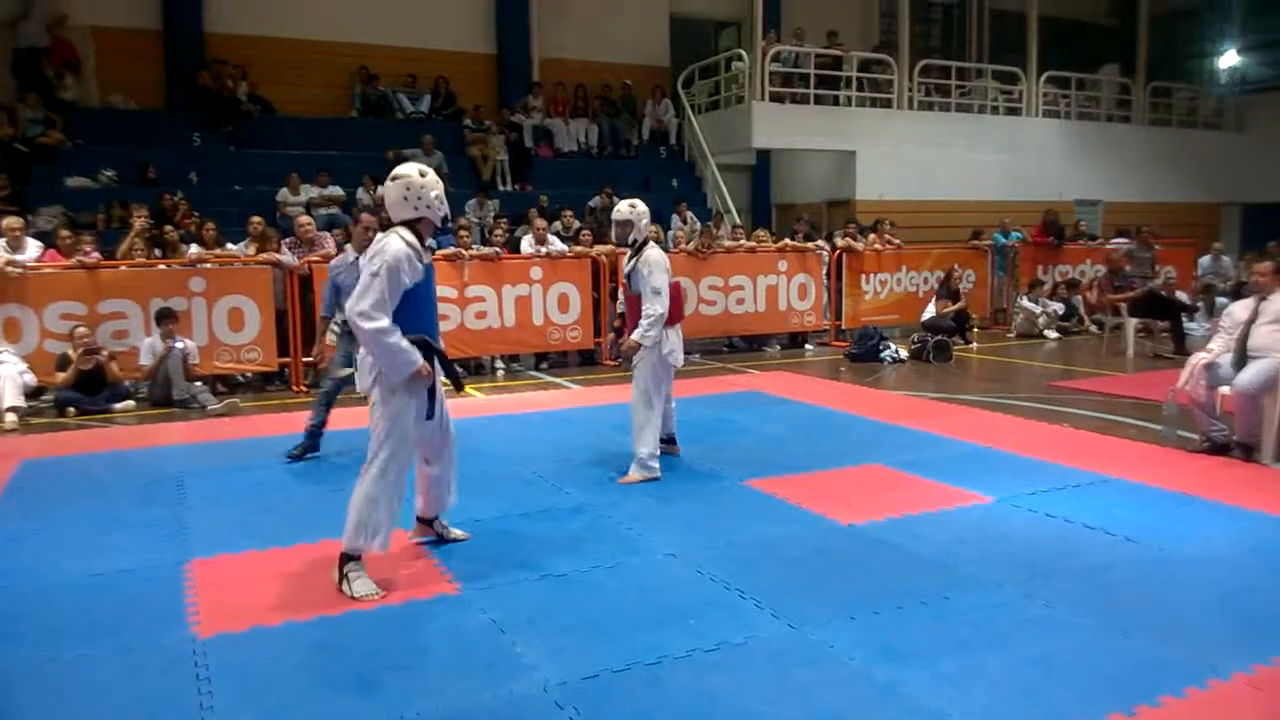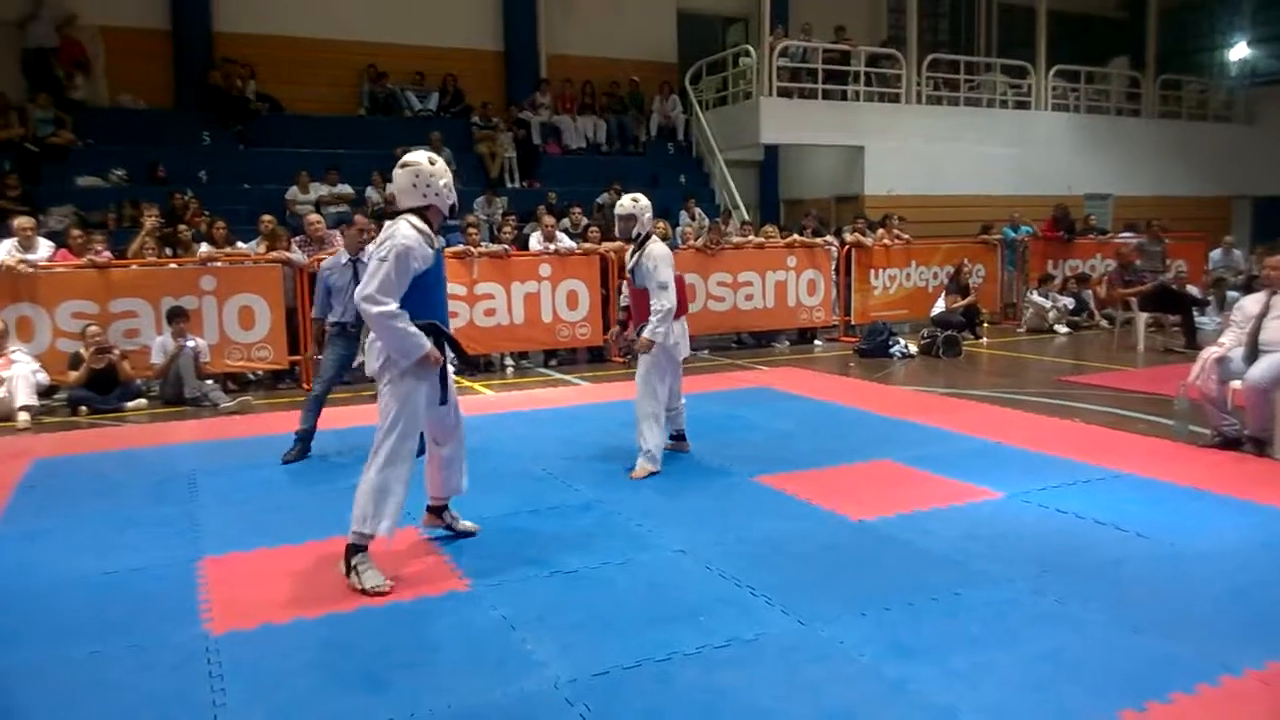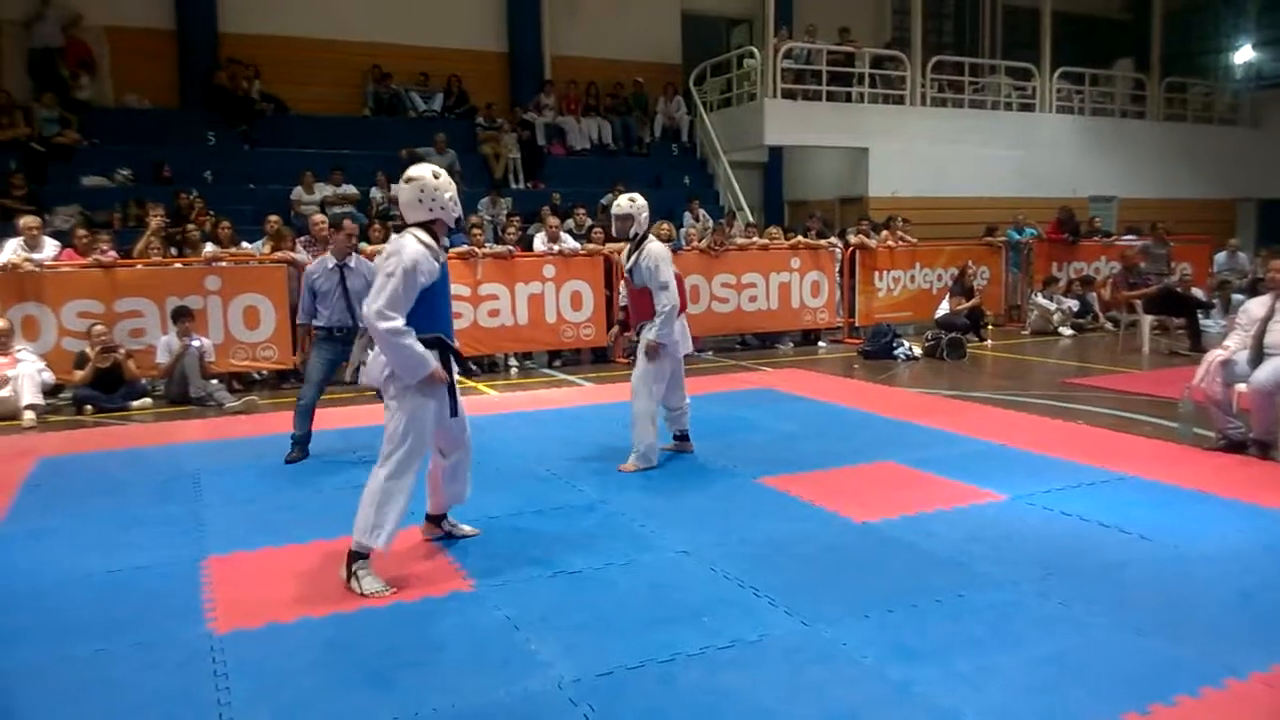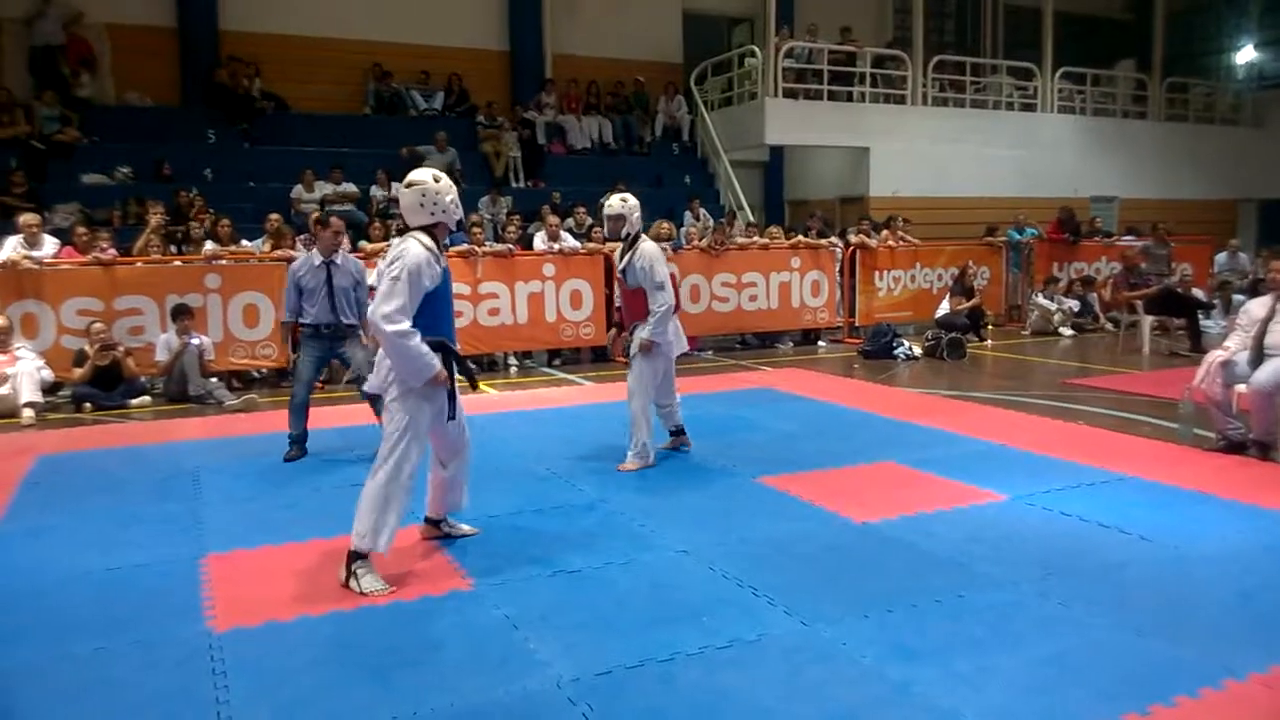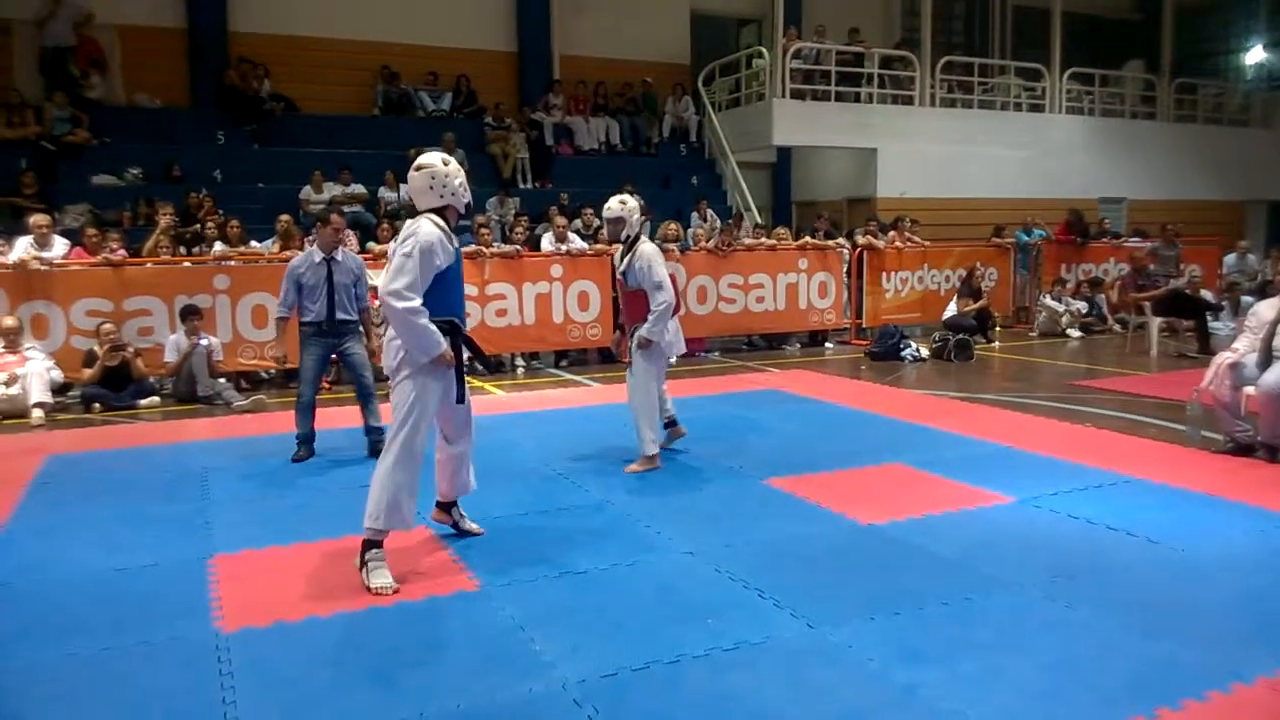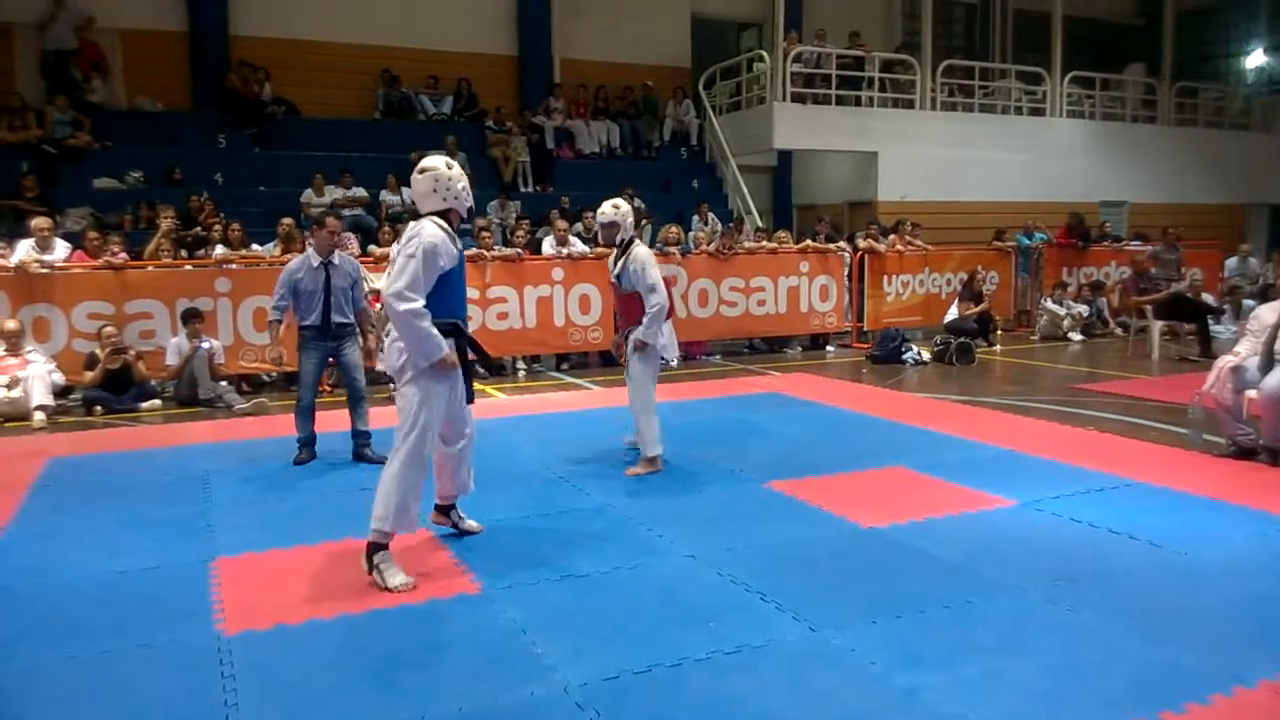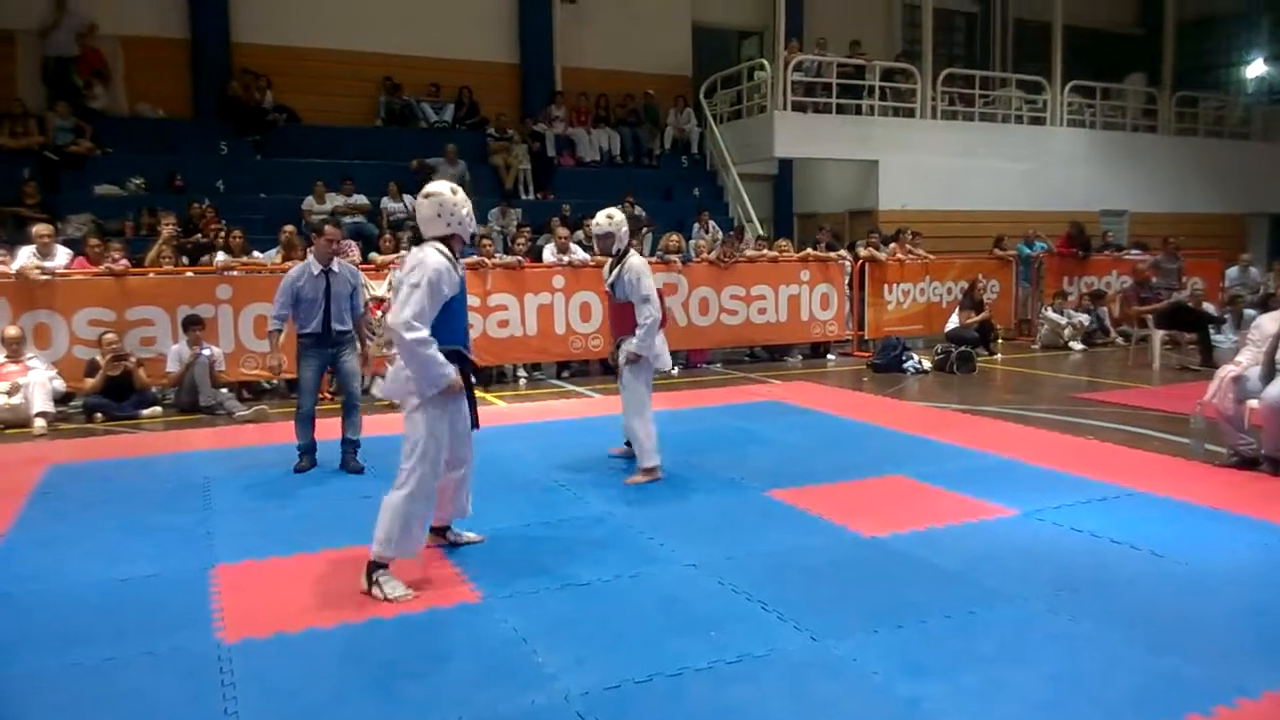
dt=0.1s
person 1, frame 1
left shoulder: (416, 250)
right shoulder: (393, 252)
right elbow: (363, 316)
right wrist: (410, 365)
left hip: (418, 368)
right hip: (398, 374)
left knee: (438, 447)
right knee: (388, 461)
left ankle: (429, 520)
right ankle: (351, 561)
person 1, frame 2
left shoulder: (425, 236)
right shoulder: (403, 239)
right elbow: (371, 300)
right wrist: (416, 348)
left hip: (425, 353)
right hip: (406, 359)
left knee: (448, 431)
right knee: (395, 447)
left ankle: (439, 509)
right ankle: (357, 552)
person 1, frame 3
left shoulder: (429, 249)
right shoulder: (410, 253)
right elbow: (379, 317)
right wrist: (422, 365)
left hip: (433, 368)
right hip: (412, 374)
left knee: (455, 441)
right knee: (400, 459)
left ankle: (438, 518)
right ankle: (358, 559)
person 1, frame 4
left shoulder: (430, 252)
right shoulder: (413, 257)
right elbow: (386, 321)
right wrist: (426, 369)
left hip: (434, 372)
right hip: (411, 378)
left knee: (453, 448)
right knee: (396, 463)
left ankle: (436, 520)
right ankle: (357, 559)
person 1, frame 5
left shoulder: (440, 234)
right shoulder: (425, 236)
right elbow: (395, 296)
left wrist: (447, 345)
right wrist: (433, 346)
left hip: (442, 350)
right hip: (421, 356)
left knee: (458, 430)
right knee: (406, 444)
left ankle: (447, 506)
right ankle: (372, 547)
person 1, frame 6
left shoulder: (442, 237)
right shoulder: (427, 238)
right elbow: (396, 299)
left wrist: (446, 347)
right wrist: (436, 350)
left hip: (442, 352)
right hip: (425, 357)
left knee: (457, 432)
right knee: (413, 445)
left ankle: (446, 508)
right ankle: (379, 550)
person 1, frame 7
left shoulder: (443, 262)
right shoulder: (432, 265)
right elbow: (404, 327)
left wrist: (451, 373)
right wrist: (442, 376)
left hip: (446, 379)
right hip: (431, 384)
left knee: (458, 456)
right knee: (420, 471)
left ankle: (441, 528)
right ankle: (378, 567)
person 2, frame 1
left shoulder: (652, 258)
right shoulder: (633, 255)
left elbow: (658, 307)
left wrist: (638, 339)
right wrist: (619, 331)
left hip: (656, 338)
right hip: (649, 337)
left knee: (644, 399)
right knee: (659, 394)
left ankle: (646, 466)
right ankle: (668, 442)
person 2, frame 2
left shoulder: (656, 253)
right shoulder: (635, 250)
left elbow: (666, 301)
left wrist: (650, 336)
right wrist: (622, 324)
left hip: (661, 331)
right hip: (657, 330)
left knee: (648, 393)
right knee: (668, 388)
left ankle: (649, 458)
right ankle: (678, 438)
person 2, frame 3
left shoulder: (654, 252)
right shoulder: (631, 251)
left elbow: (669, 300)
left wrist: (656, 337)
right wrist: (621, 324)
left hip: (660, 331)
right hip: (653, 329)
left knee: (643, 390)
right knee: (671, 388)
left ankle: (643, 456)
right ankle: (682, 439)
person 2, frame 4
left shoulder: (647, 252)
right shoulder: (622, 251)
left elbow: (665, 300)
left wrist: (650, 335)
right wrist: (619, 327)
left hip: (652, 331)
right hip: (641, 329)
left knee: (638, 391)
right knee: (660, 387)
left ankle: (641, 454)
right ankle: (678, 435)
person 2, frame 5
left shoulder: (646, 253)
right shoulder: (623, 252)
left elbow: (665, 299)
left wrist: (649, 334)
right wrist: (622, 330)
left hip: (653, 331)
right hip: (641, 330)
left knee: (642, 392)
right knee: (650, 385)
left ankle: (650, 454)
right ankle: (672, 425)
person 2, frame 6
left shoulder: (640, 256)
right shoulder: (617, 256)
left elbow: (658, 301)
left wrist: (644, 336)
right wrist: (620, 334)
left hip: (647, 333)
right hip: (635, 332)
left knee: (641, 394)
right knee: (639, 391)
left ankle: (651, 457)
right ankle: (647, 436)
person 2, frame 7
left shoulder: (635, 266)
right shoulder: (612, 266)
left elbow: (651, 312)
left wrist: (638, 348)
right wrist: (617, 344)
left hip: (639, 344)
right hip: (627, 342)
left knee: (636, 404)
right knee: (633, 400)
left ankle: (650, 466)
right ankle: (633, 445)
person 3, frame 1
right shoulder: (338, 265)
right elbow: (327, 307)
right wrist: (319, 343)
right hip: (349, 332)
right knee: (329, 387)
right ankle: (311, 439)
person 3, frame 2
right shoulder: (329, 267)
right elbow: (319, 310)
right wrist: (315, 345)
right hip: (340, 335)
right knee: (319, 391)
right ankle: (302, 443)
person 3, frame 3
left shoulder: (368, 270)
right shoulder: (313, 271)
right elbow: (304, 314)
right wrist: (302, 351)
left hip: (360, 338)
right hip: (326, 339)
right knee: (307, 396)
right ankle: (299, 445)
person 3, frame 4
left shoulder: (354, 267)
right shoulder: (299, 268)
left elbow: (363, 309)
right elbow: (290, 312)
right wrist: (284, 348)
left hip: (348, 335)
right hip: (313, 337)
right knee: (300, 394)
right ankle: (298, 443)
person 3, frame 5
left shoulder: (354, 263)
right shoulder: (298, 265)
left elbow: (363, 304)
right elbow: (284, 307)
left wrist: (370, 338)
right wrist: (280, 344)
left hip: (349, 332)
right hip: (315, 335)
left knee: (366, 385)
right knee: (306, 393)
left ankle: (377, 440)
right ankle: (305, 443)
person 3, frame 6
left shoulder: (351, 266)
right shoulder: (295, 269)
left elbow: (359, 305)
right elbow: (278, 308)
left wrist: (368, 337)
right wrist: (274, 345)
left hip: (346, 335)
right hip: (312, 337)
left knee: (358, 389)
right knee: (306, 397)
left ankle: (362, 445)
right ankle: (307, 446)
person 3, frame 7
left shoulder: (350, 274)
right shoulder: (296, 277)
left elbow: (358, 312)
right elbow: (278, 317)
left wrist: (364, 344)
right wrist: (274, 353)
left hip: (344, 342)
right hip: (312, 345)
left knee: (353, 398)
right knee: (306, 404)
left ankle: (349, 454)
right ankle: (307, 454)
person 4, frame 1
right shoulder: (1237, 307)
right elbow: (1223, 337)
right wrist: (1210, 352)
right hip: (1236, 359)
left knee: (1243, 387)
left ankle: (1246, 443)
right ankle: (1218, 438)
person 4, frame 2
right shoulder: (1249, 301)
right elbow: (1235, 331)
right wrist: (1221, 346)
right hip: (1247, 353)
left knee: (1254, 381)
right knee: (1207, 372)
left ankle: (1257, 436)
right ankle: (1229, 432)
person 4, frame 3
right shoulder: (1253, 304)
right elbow: (1240, 334)
right wrist: (1226, 349)
right hip: (1252, 356)
left knee: (1260, 383)
right knee: (1212, 375)
left ankle: (1263, 440)
right ankle: (1235, 435)
person 4, frame 4
right shoulder: (1254, 304)
right elbow: (1241, 331)
right wrist: (1226, 350)
right hip: (1253, 356)
left knee: (1260, 383)
right knee: (1213, 374)
left ankle: (1263, 439)
right ankle: (1234, 435)
person 4, frame 5
right shoulder: (1263, 306)
right elbow: (1249, 336)
right wrist: (1234, 352)
right hip: (1262, 359)
right knee: (1221, 377)
right ankle: (1242, 440)
person 4, frame 6
right shoulder: (1265, 310)
right elbow: (1251, 339)
right wrist: (1236, 355)
right hip: (1264, 362)
right knee: (1223, 381)
right ankle: (1244, 442)
person 4, frame 7
right shoulder: (1265, 320)
right elbow: (1252, 349)
right wrist: (1237, 365)
right hip: (1265, 371)
right knee: (1223, 390)
right ankle: (1245, 452)
